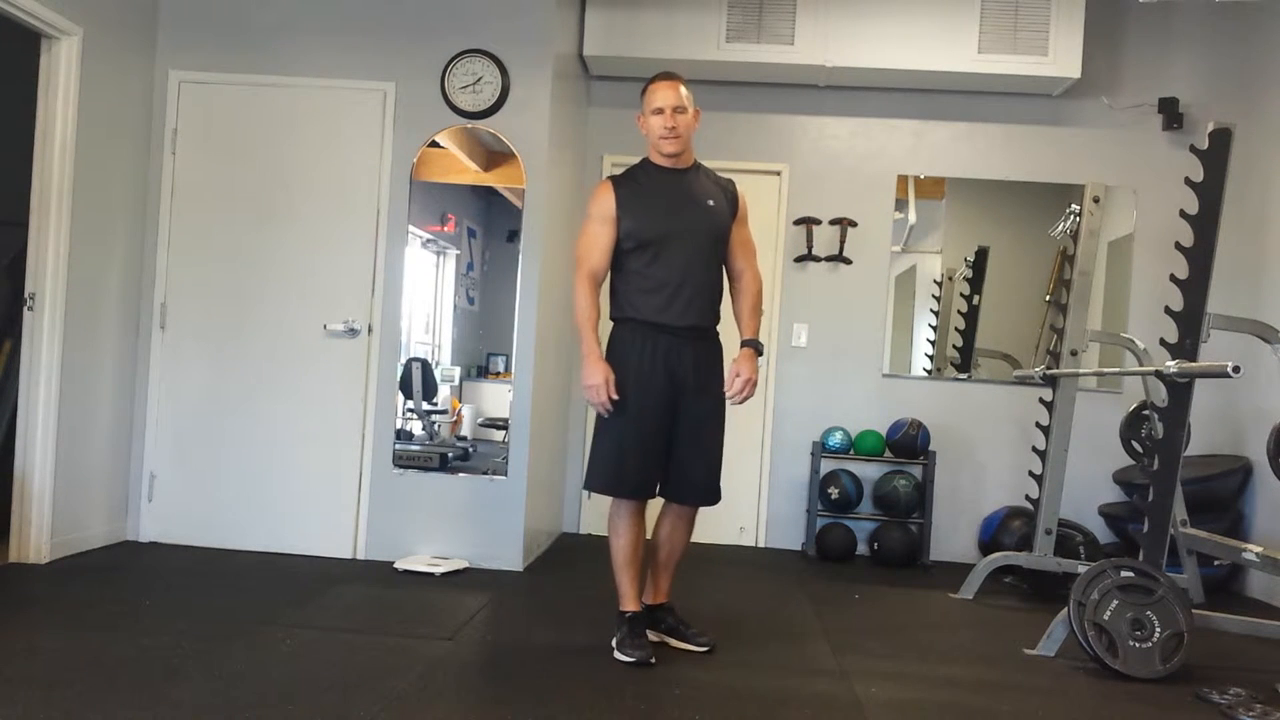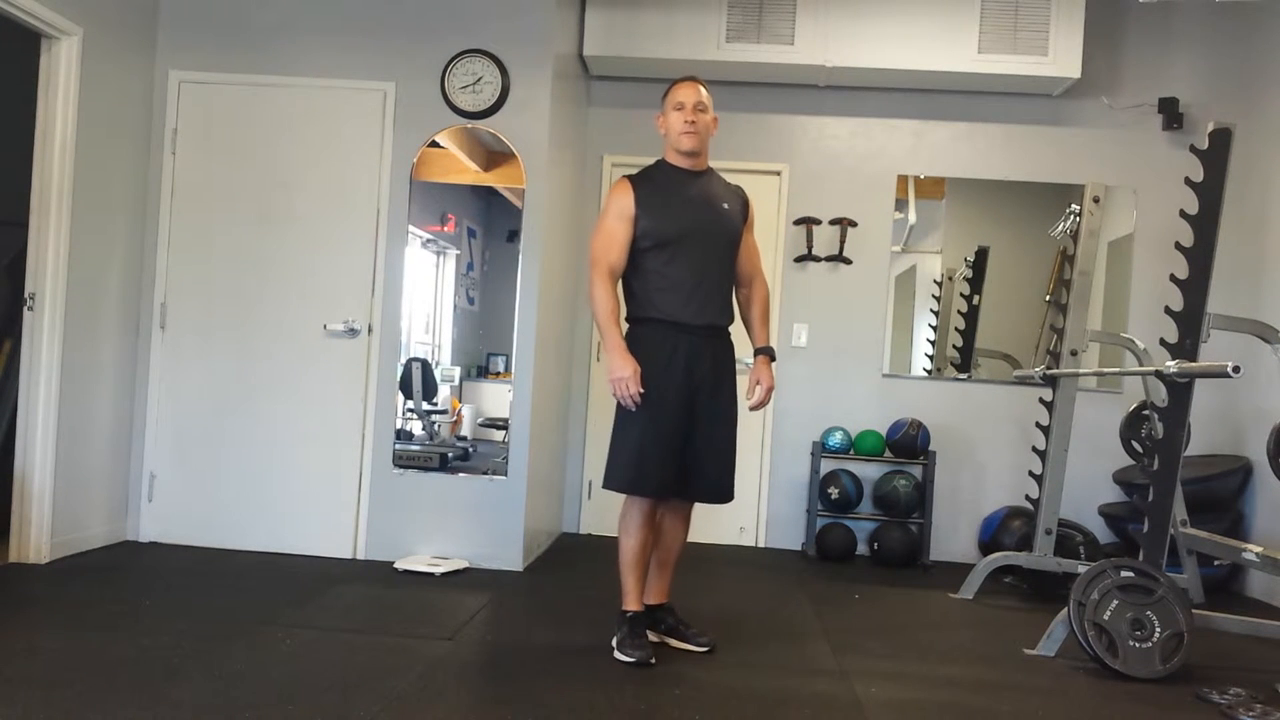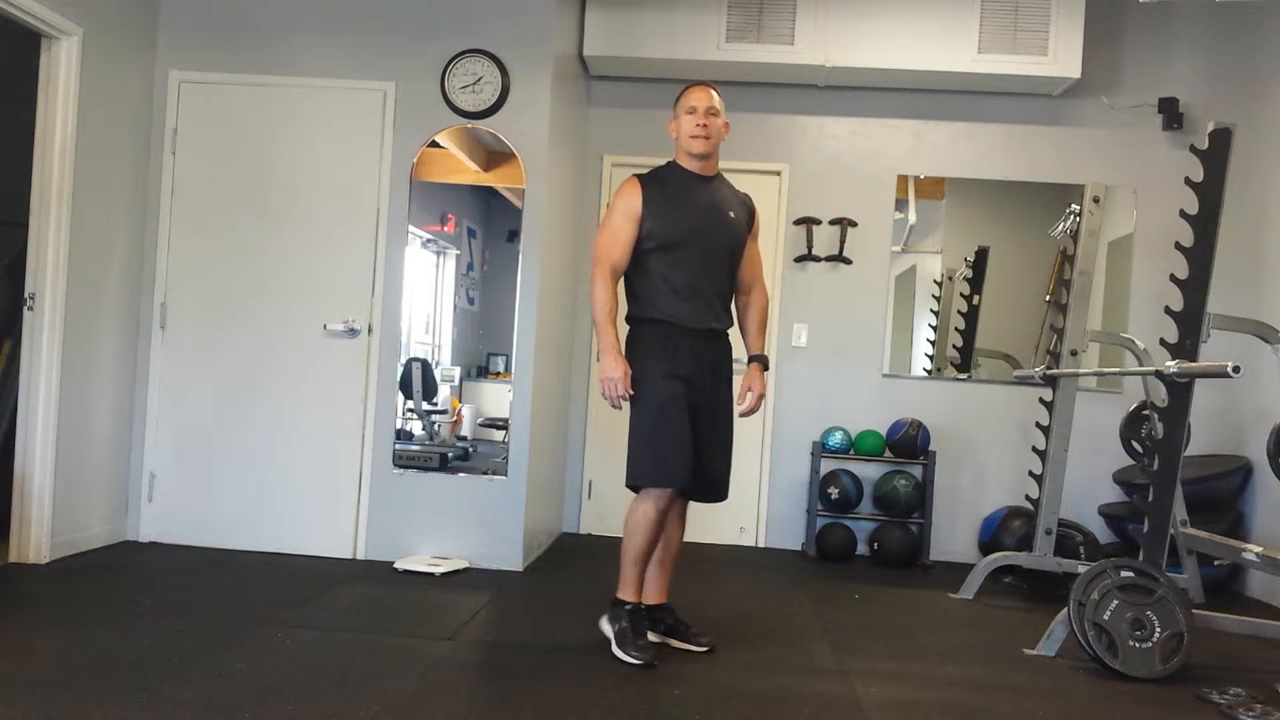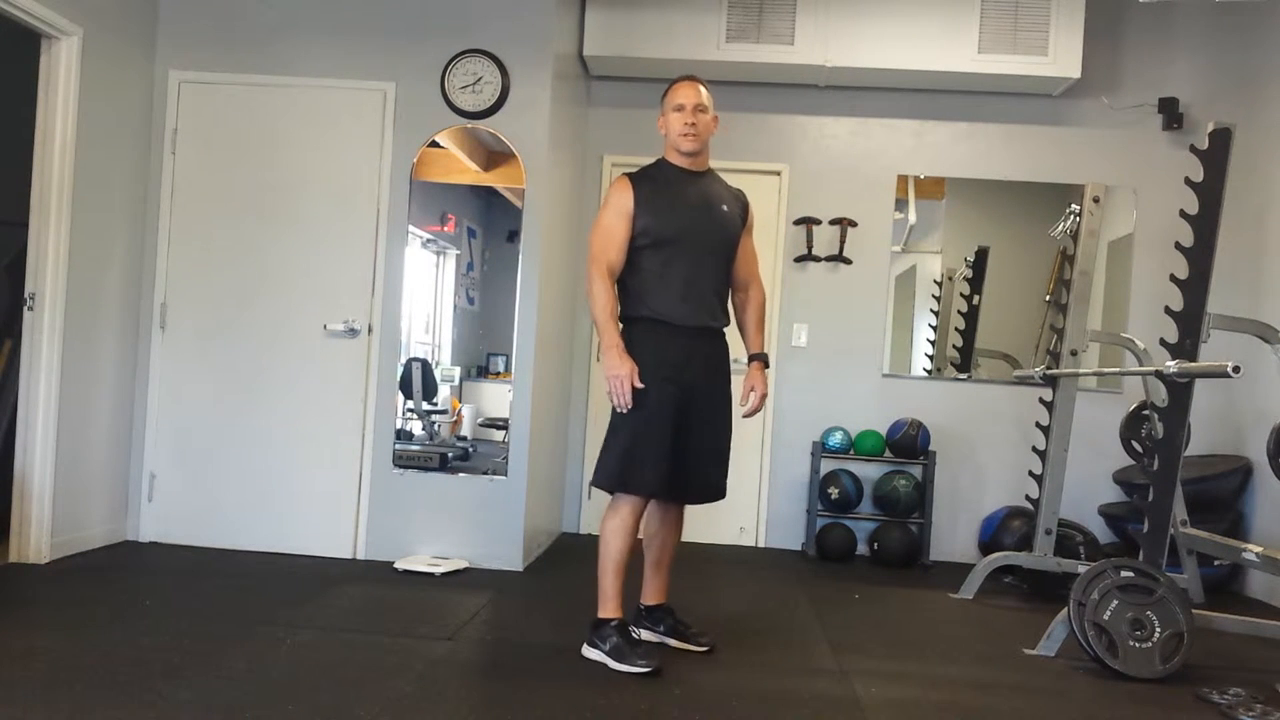
dt=0.4s
person 1, frame 1
left shoulder: (724, 195)
right shoulder: (616, 192)
left elbow: (745, 274)
right elbow: (588, 277)
left wrist: (749, 346)
right wrist: (592, 356)
left hip: (701, 354)
right hip: (638, 350)
left knee: (689, 493)
right knee: (630, 490)
left ankle: (659, 605)
right ankle: (630, 615)
person 1, frame 2
left shoulder: (734, 200)
right shoulder: (633, 191)
left elbow: (751, 282)
right elbow: (603, 274)
left wrist: (763, 353)
right wrist: (616, 350)
left hip: (713, 354)
right hip: (655, 348)
left knee: (683, 491)
right knee: (645, 490)
left ankle: (658, 608)
right ankle: (630, 615)
person 1, frame 3
left shoulder: (741, 207)
right shoulder: (641, 191)
left elbow: (751, 291)
right elbow: (605, 272)
left wrist: (756, 363)
right wrist: (609, 350)
left hip: (712, 356)
right hip: (656, 347)
left knee: (682, 488)
right knee: (661, 481)
left ankle: (655, 610)
right ankle: (623, 605)
person 1, frame 4
left shoulder: (734, 203)
right shoulder: (632, 190)
left elbow: (748, 287)
right elbow: (601, 273)
left wrist: (757, 359)
right wrist: (614, 351)
left hip: (709, 355)
right hip: (649, 350)
left knee: (675, 492)
right knee: (633, 490)
left ankle: (654, 611)
right ankle: (606, 627)
